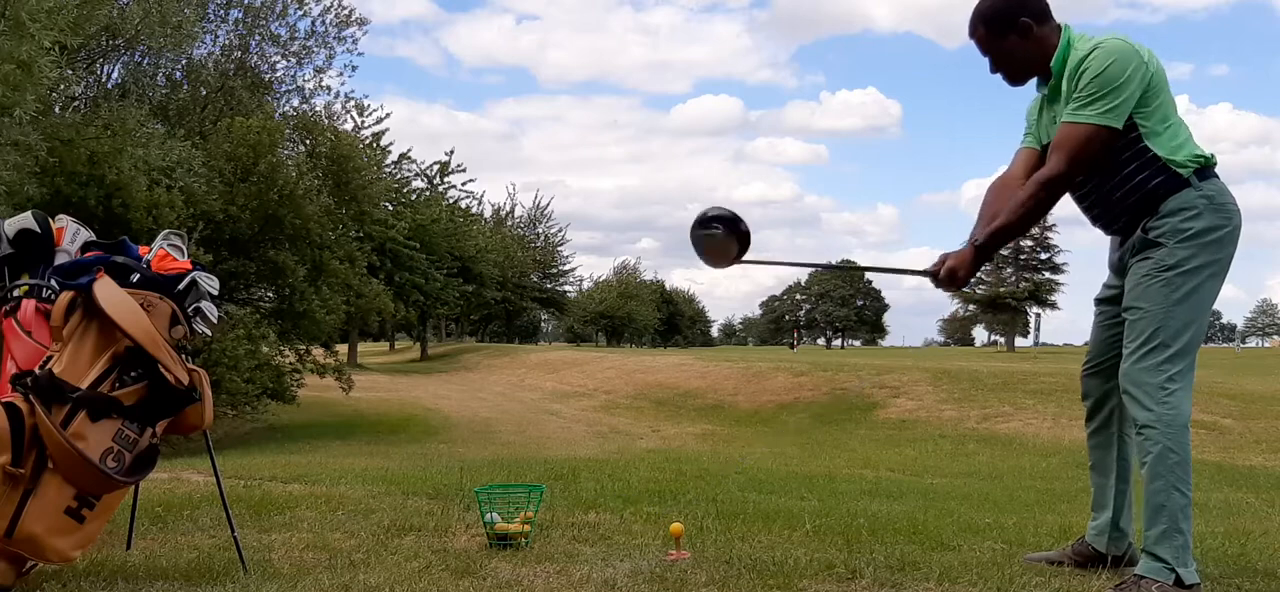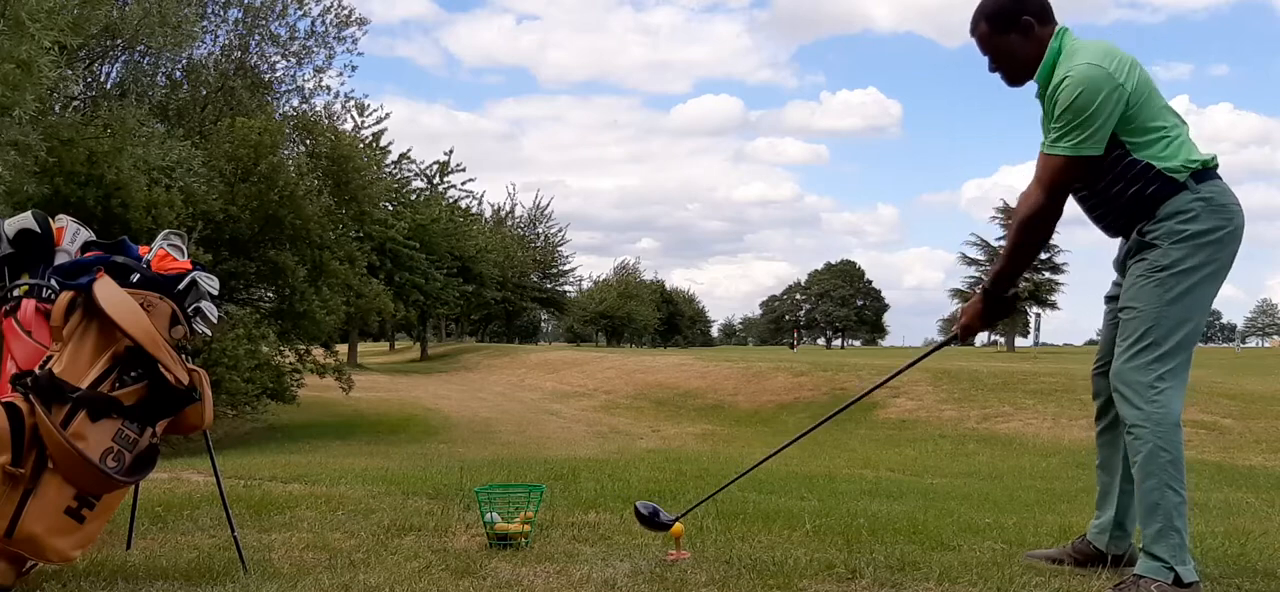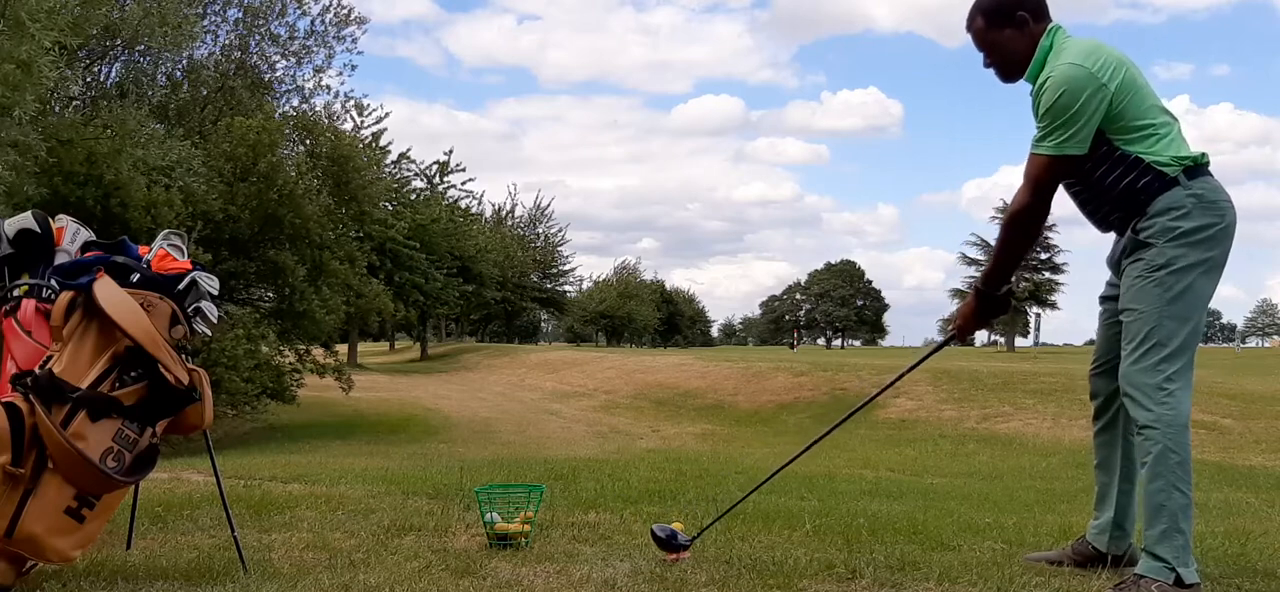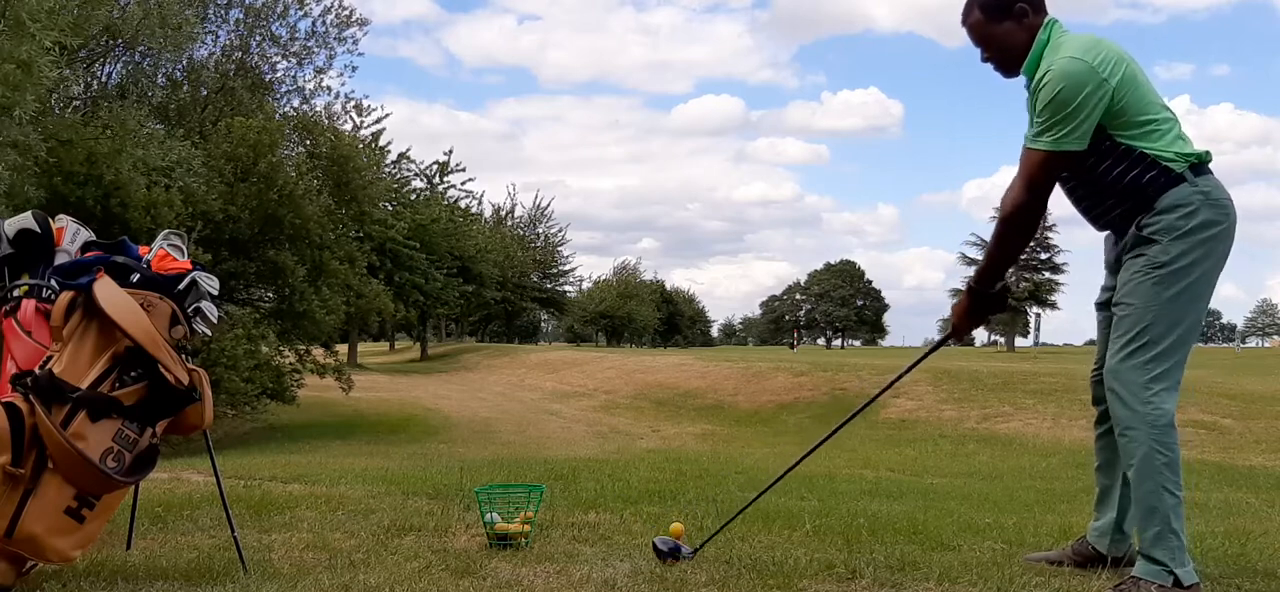
dt=0.7s
person 1, frame 1
left shoulder: (1105, 57)
right shoulder: (1049, 95)
left elbow: (1058, 176)
right elbow: (1014, 180)
left wrist: (978, 254)
right wrist: (973, 246)
left hip: (1186, 220)
right hip: (1139, 233)
left knee: (1148, 382)
right knee: (1103, 380)
right ankle: (1108, 539)
person 1, frame 2
left shoulder: (1086, 75)
right shoulder: (1062, 81)
left elbow: (1046, 206)
right elbow: (1036, 194)
left wrist: (991, 294)
right wrist: (1004, 284)
left hip: (1189, 221)
right hip: (1154, 231)
left knee: (1141, 382)
right knee: (1113, 380)
right ankle: (1110, 538)
person 1, frame 3
left shoulder: (1071, 74)
right shoulder: (1064, 70)
left elbow: (1033, 204)
right elbow: (1033, 198)
left wrist: (984, 292)
right wrist: (1000, 283)
left hip: (1180, 219)
right hip: (1148, 228)
left knee: (1150, 383)
right knee: (1111, 381)
right ankle: (1109, 538)
person 1, frame 4
left shoulder: (1071, 68)
right shoulder: (1041, 79)
left elbow: (1029, 202)
right elbow: (1024, 190)
left wrist: (978, 288)
right wrist: (992, 281)
left hip: (1180, 218)
right hip: (1136, 228)
left knee: (1135, 382)
right knee: (1111, 382)
right ankle: (1110, 538)
